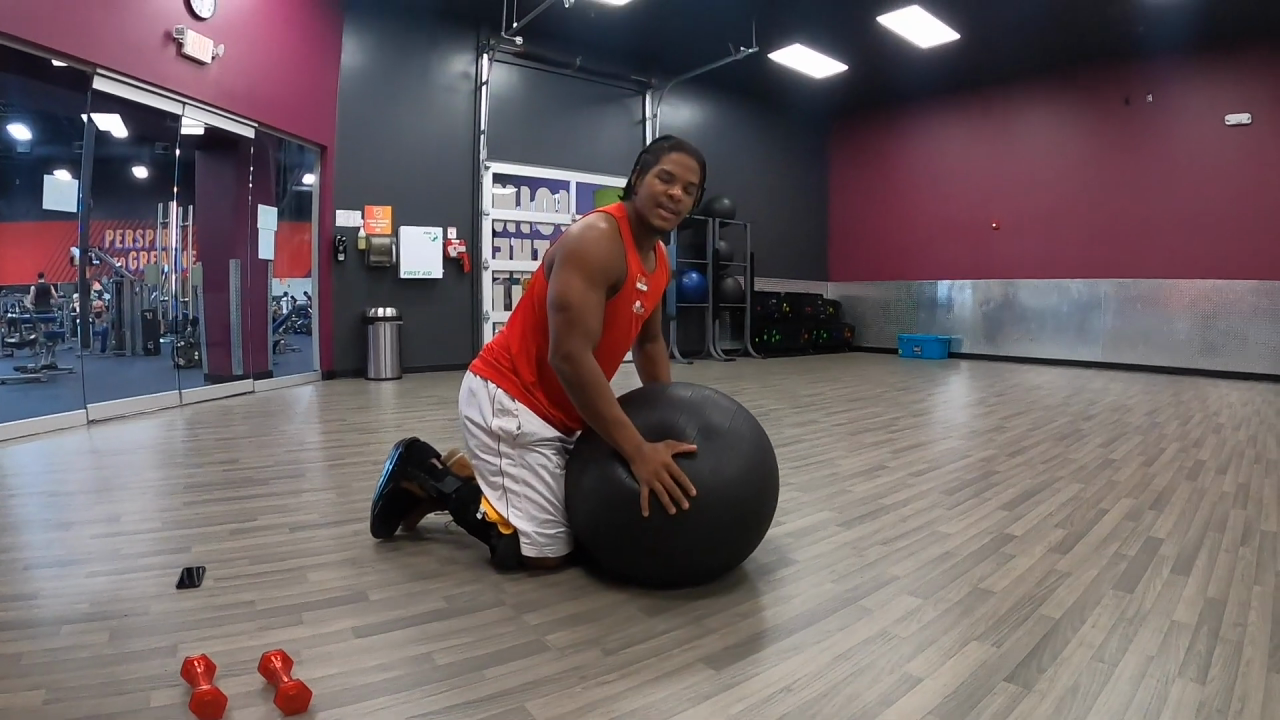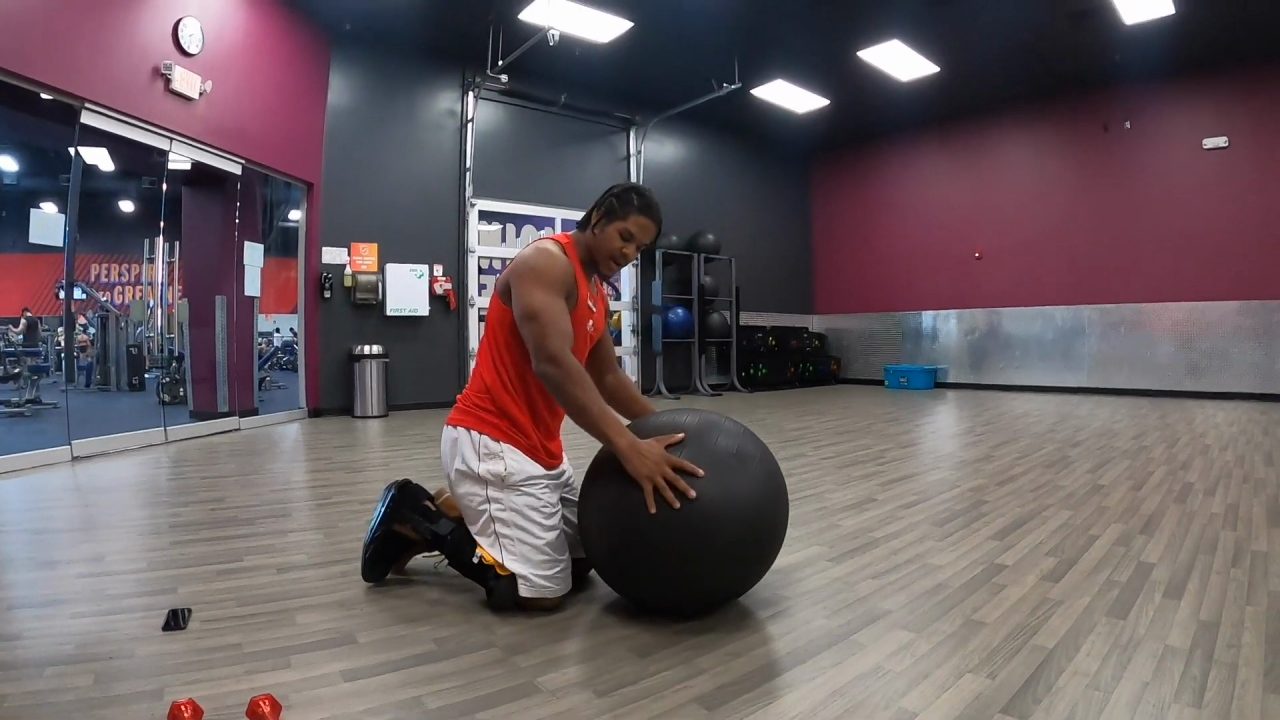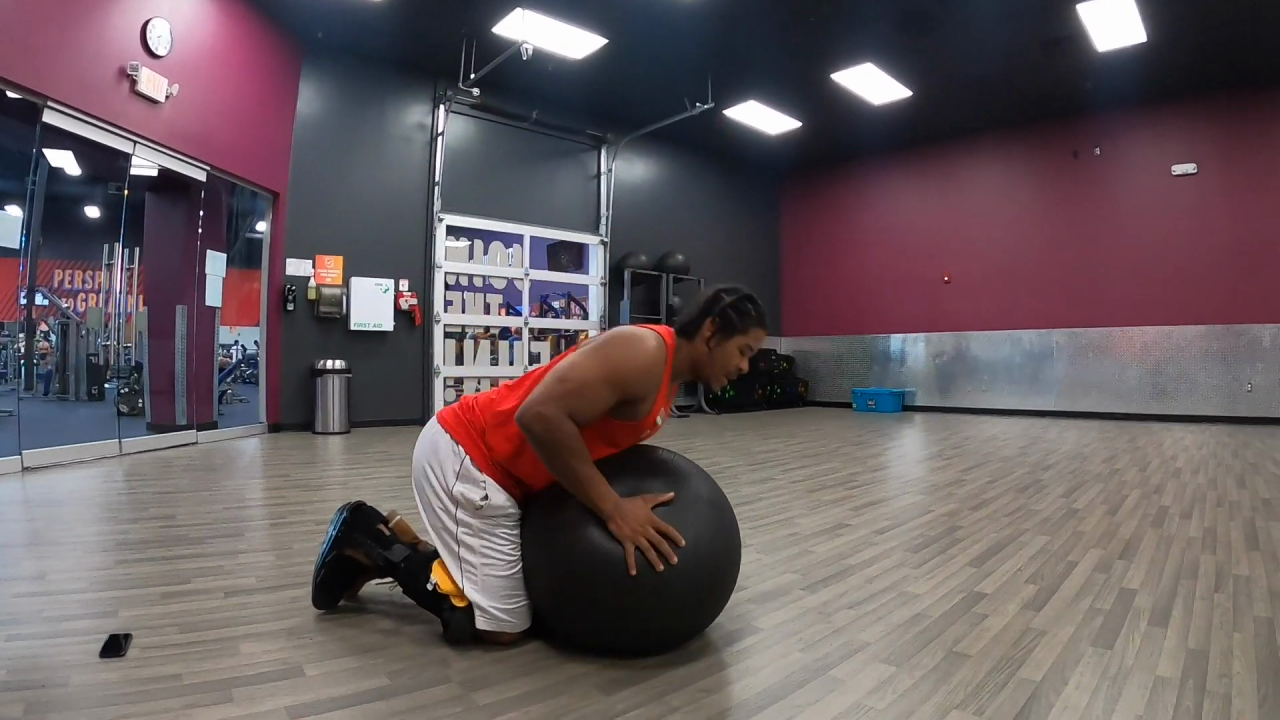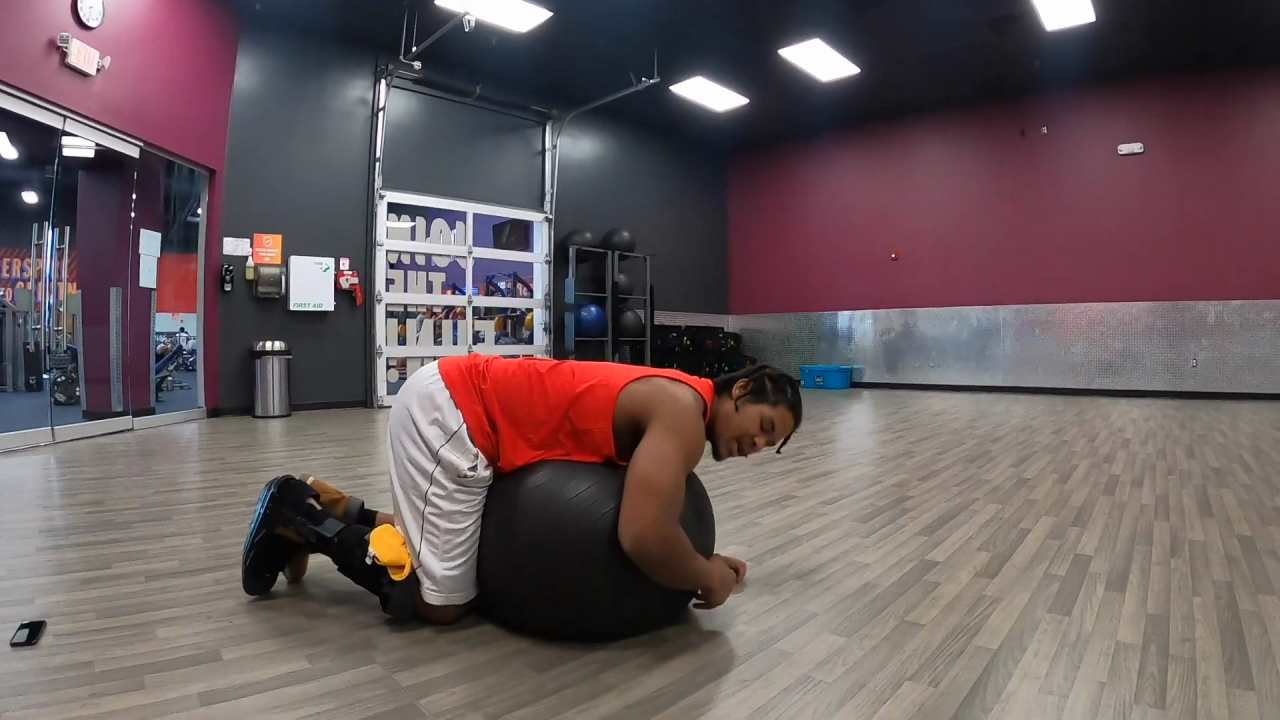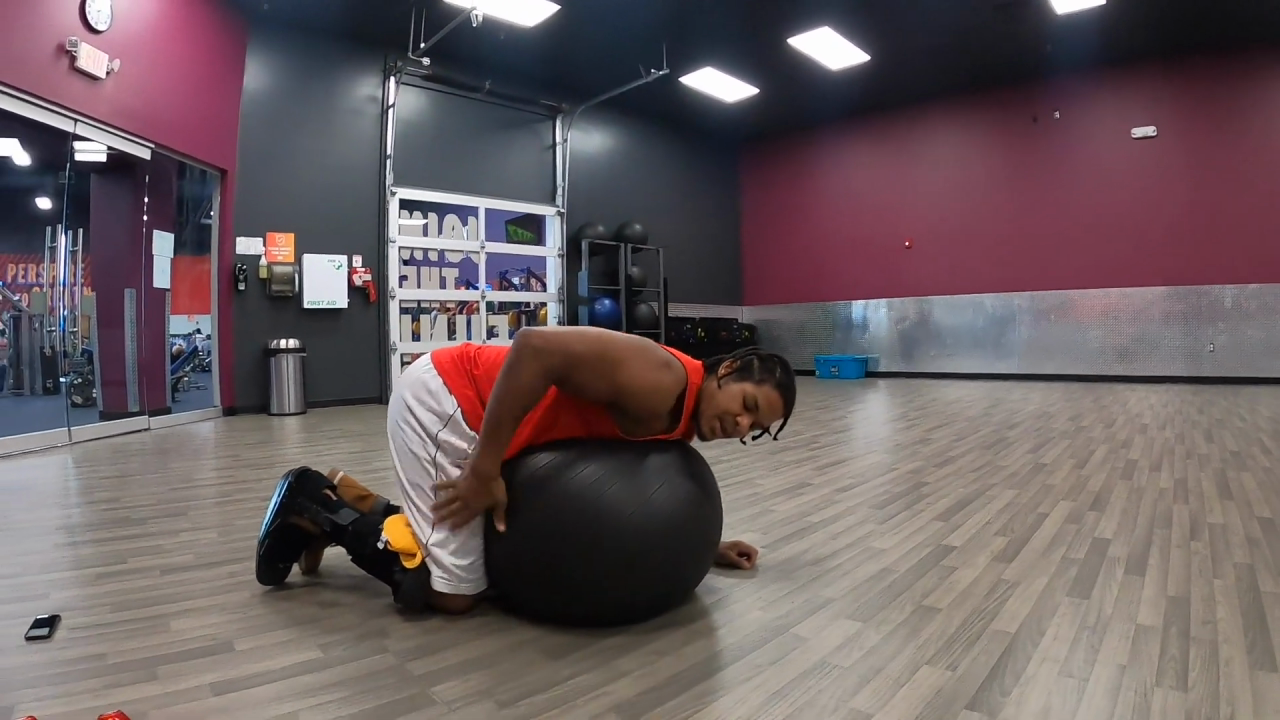
dt=1s
person 1, frame 1
left shoulder: (659, 261)
right shoulder: (595, 239)
left elbow: (649, 342)
right elbow: (569, 356)
right wrist: (637, 451)
left hip: (556, 407)
right hip: (509, 397)
right knee: (546, 551)
left ankle: (462, 473)
right ankle: (428, 477)
person 1, frame 2
left shoulder: (596, 292)
right shoulder: (545, 261)
left elbow: (608, 376)
right elbow: (552, 363)
right wrist: (627, 446)
left hip: (538, 445)
right hip: (492, 441)
left knee: (578, 563)
right knee: (542, 591)
left ankle: (451, 514)
right ankle: (420, 520)
person 1, frame 3
left shoulder: (662, 370)
right shoulder: (643, 351)
left elbow: (603, 436)
right elbow: (540, 417)
left wrist: (648, 497)
right wrist: (614, 510)
left hip: (493, 466)
right hip: (464, 457)
right knee: (503, 625)
left ankle: (400, 541)
right ankle: (373, 546)
person 1, frame 4
left shoulder: (664, 405)
right shoulder: (683, 412)
left elbow: (639, 516)
right elbow: (643, 539)
left wrist: (698, 561)
right wrist: (707, 577)
left hip: (453, 398)
right hip: (449, 411)
left knee: (452, 547)
right knee: (439, 601)
left ankle: (330, 507)
right ankle: (300, 517)
person 1, frame 5
left shoulder: (674, 419)
right shoulder: (659, 381)
right elbow: (537, 347)
right wrist: (484, 469)
left hip: (462, 402)
right hip: (443, 393)
left knee: (485, 547)
right knee: (452, 592)
left ankle: (351, 499)
right ankle: (316, 507)
